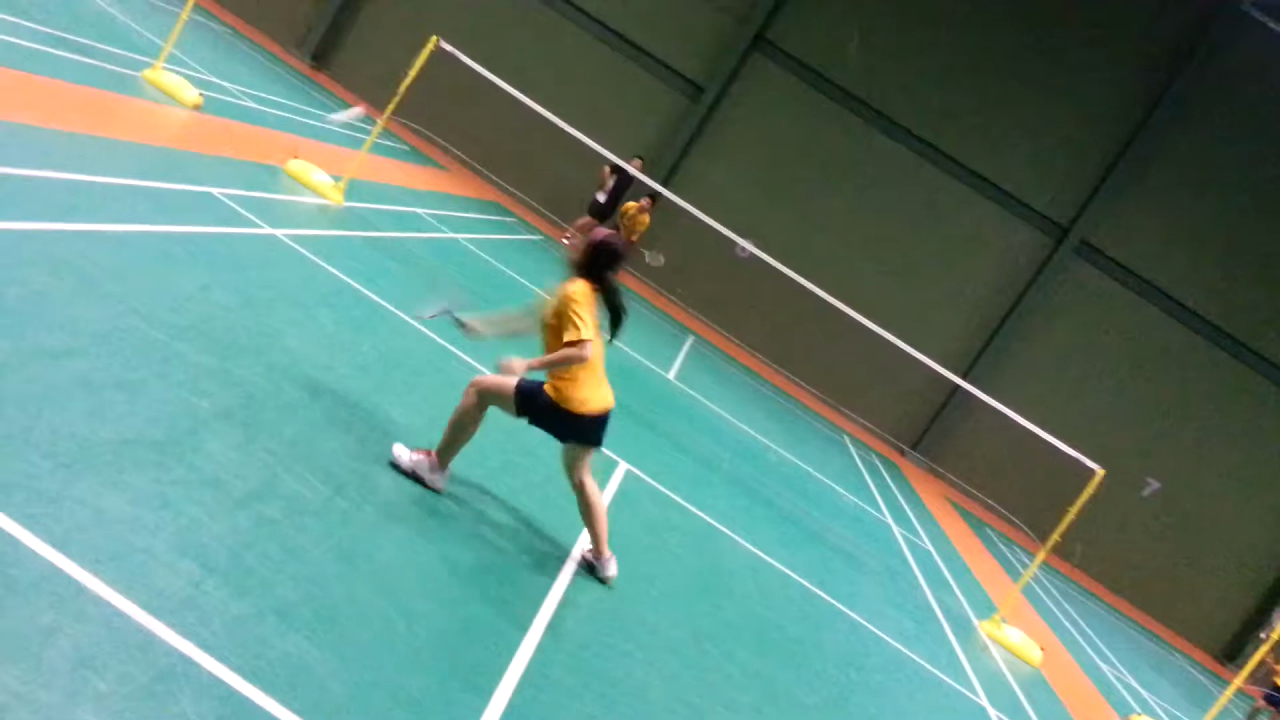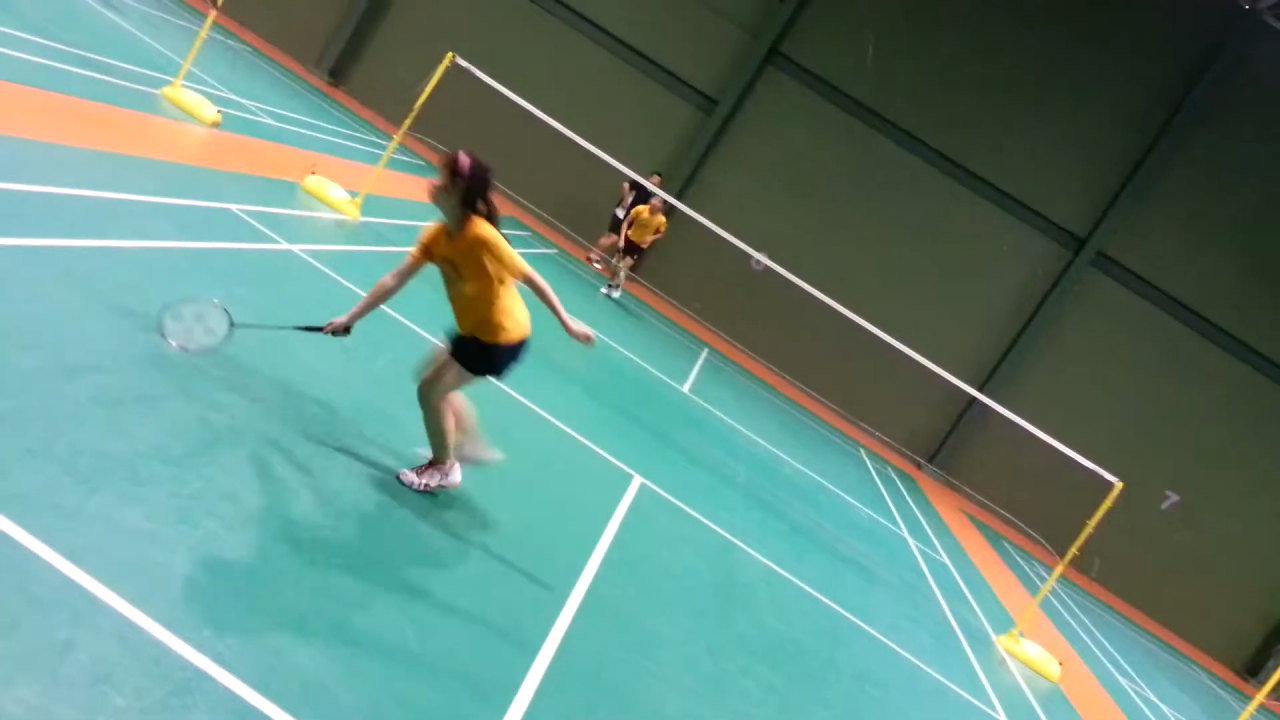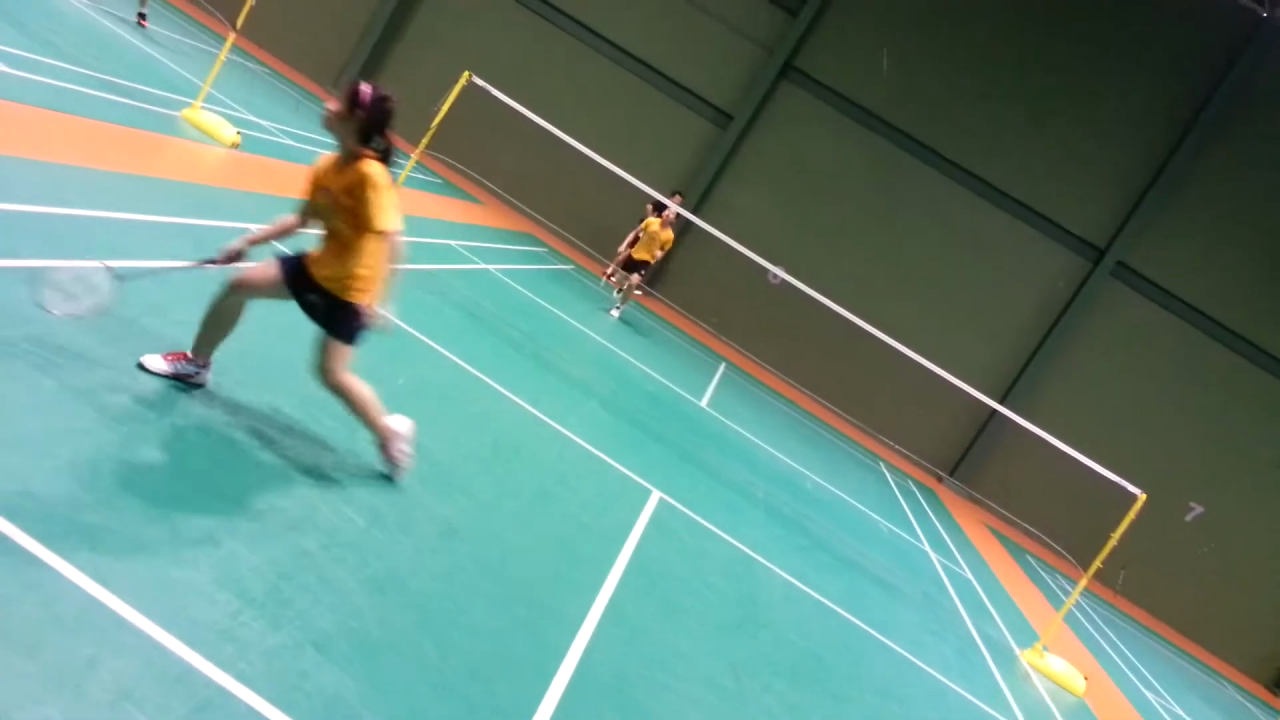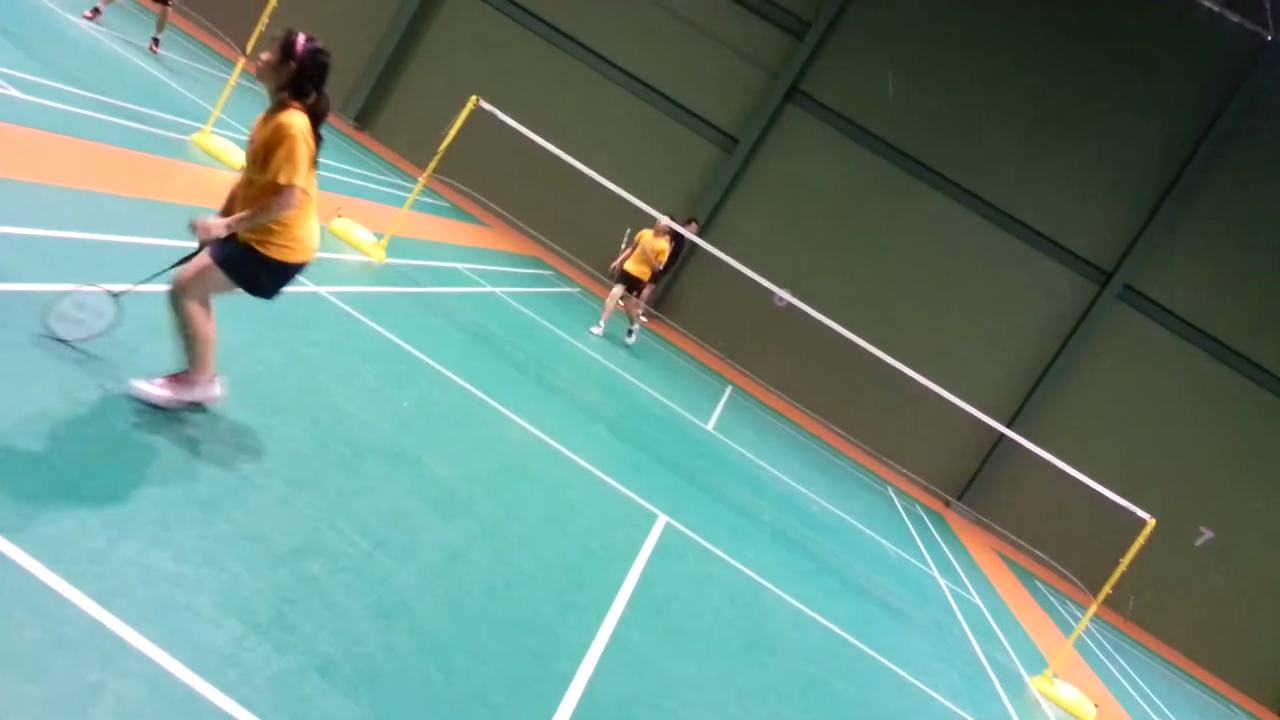
dt=0.3s
person 1, frame 1
left shoulder: (574, 292)
right shoulder: (588, 292)
left elbow: (582, 353)
right elbow: (534, 317)
left wrist: (528, 365)
right wrist: (485, 325)
left hip: (566, 400)
right hip: (598, 404)
left knee: (480, 388)
right knee: (580, 476)
left ankle: (435, 464)
right ankle: (602, 557)
person 1, frame 2
left shoulder: (482, 237)
right shoulder: (437, 235)
left elbow: (531, 278)
right elbow: (398, 278)
left wrist: (567, 322)
right wrist: (351, 316)
left hip: (500, 335)
right hip: (477, 328)
left knee: (431, 388)
right knee: (435, 379)
left ankle: (442, 467)
right ankle: (470, 446)
person 1, frame 3
left shoulder: (371, 177)
right shoulder: (328, 167)
left elbow: (390, 242)
right elbow: (302, 218)
left wrist: (374, 299)
right wrist: (246, 242)
left hip: (353, 287)
right hip: (320, 268)
left knee: (332, 372)
right knee: (238, 285)
left ankle: (389, 431)
right ankle: (195, 362)
person 1, frame 4
left shoulder: (289, 126)
right shoulder: (270, 119)
left elbow: (287, 201)
right elbow: (247, 182)
left wrist: (225, 225)
right wrist: (220, 222)
left hip: (274, 249)
right hip: (252, 237)
left knee: (185, 288)
right knee: (188, 285)
left ankle: (198, 382)
right ankle: (198, 377)
